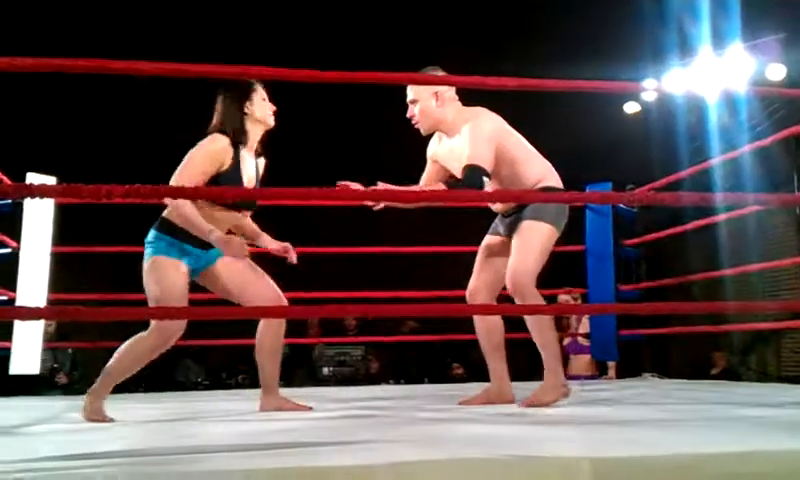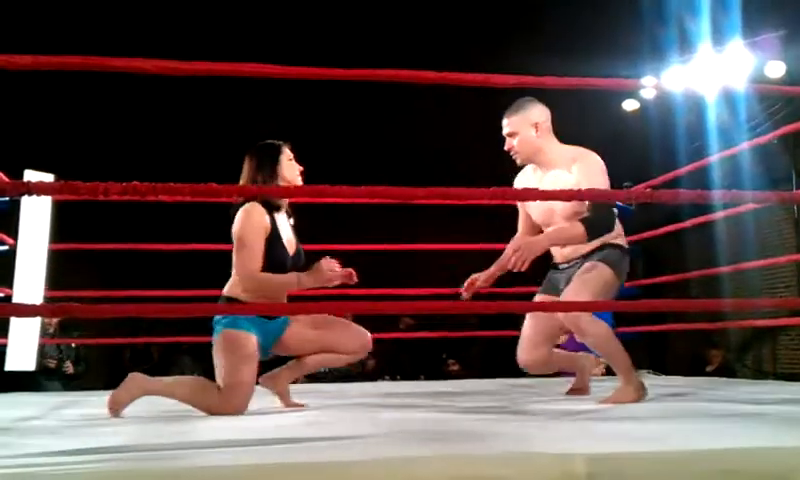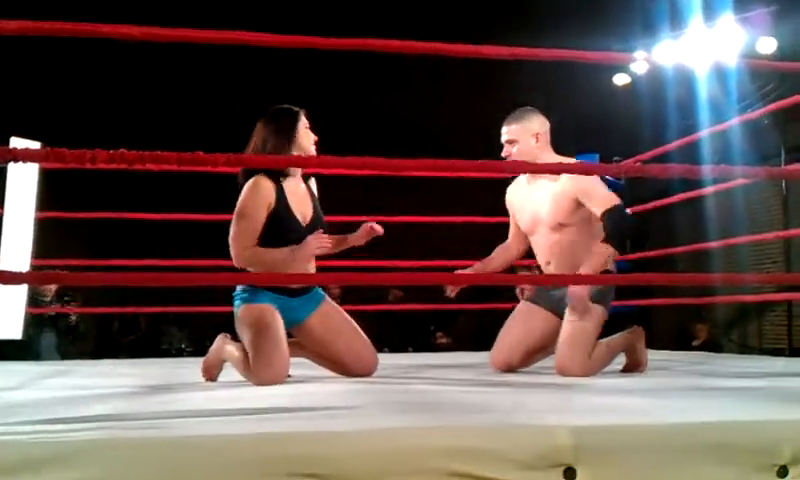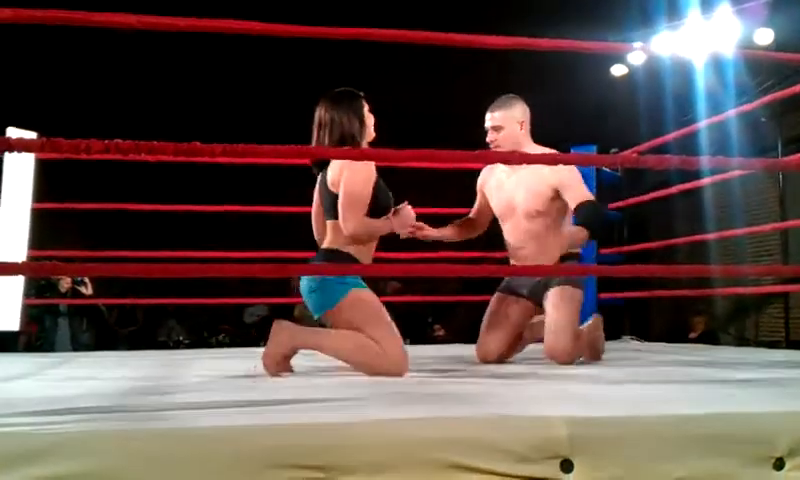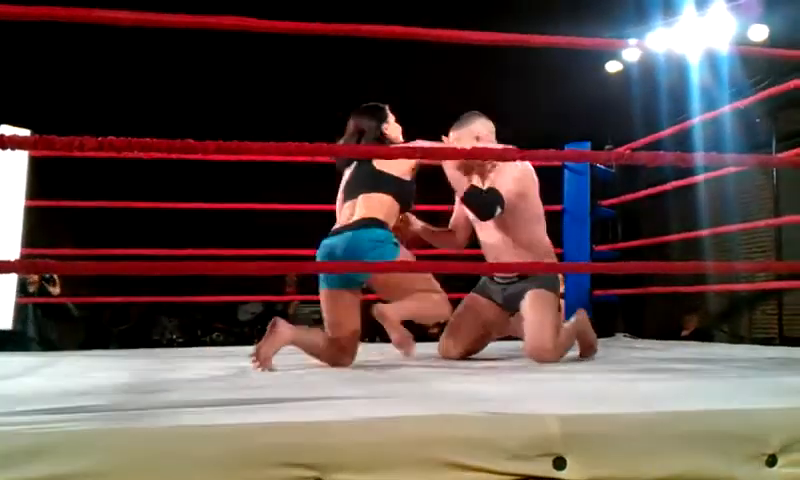
dt=1s
person 1, frame 1
left shoulder: (259, 158)
right shoulder: (220, 146)
right elbow: (174, 194)
left wrist: (267, 242)
right wrist: (213, 232)
left hip: (209, 250)
right hip: (171, 242)
left knee: (274, 303)
right knee: (168, 328)
left ankle: (271, 396)
right ankle: (96, 395)
person 1, frame 2
left shoulder: (285, 218)
right shoulder: (254, 213)
right elbow: (249, 280)
left wrist: (327, 278)
right wrist: (308, 278)
left hip: (277, 321)
right hip: (240, 319)
left knee: (361, 341)
right knee: (230, 404)
left ankle: (280, 377)
right ankle: (145, 384)
person 1, frame 3
left shoulder: (308, 183)
right shoulder: (262, 186)
right elbow: (240, 256)
left wrist: (353, 239)
right wrist: (296, 253)
left hip: (307, 295)
right hip: (261, 295)
left knee: (366, 364)
right knee: (270, 374)
left ankle: (288, 347)
right ankle: (226, 348)
person 1, frame 4
left shoulder: (332, 164)
right shoulder: (357, 158)
right elbow: (353, 226)
left wrist: (387, 222)
right wrist: (394, 223)
left hip: (328, 276)
right hip: (335, 277)
left knee: (388, 354)
right knee: (394, 361)
left ankle: (299, 336)
right ankle: (296, 336)
person 1, frame 5
left shoulder: (353, 166)
left hip: (332, 249)
right hip: (369, 242)
left knee: (339, 355)
right knee: (438, 306)
left ankle: (286, 332)
right ankle: (392, 311)
person 2, frame 1
left shoulder: (480, 123)
right shoulder: (439, 146)
left elbow: (472, 185)
right elbow: (425, 193)
left wrist: (402, 193)
right wrist: (374, 194)
left hip: (542, 199)
right hip: (508, 213)
left knee: (519, 281)
right knee: (478, 294)
left ankle: (554, 379)
right ankle: (500, 386)
person 2, frame 2
left shoulder: (584, 162)
right shoulder: (522, 181)
left elbow: (603, 221)
right elbow: (525, 237)
left wrist: (544, 240)
right wrist: (490, 273)
left hip: (604, 257)
right hip: (561, 268)
left knee: (570, 311)
right knee: (528, 359)
left ankle: (631, 381)
right ankle: (580, 363)
person 2, frame 3
left shoulder: (574, 178)
right shoulder: (515, 192)
left elbow: (620, 225)
right elbow: (515, 245)
left wrist: (586, 276)
right wrist: (474, 271)
left hip: (588, 286)
right hip: (549, 287)
left knee: (569, 367)
right knee: (501, 361)
left ankle: (629, 339)
right ankle: (564, 340)
person 2, frame 4
left shoulder: (556, 168)
right shoulder: (489, 176)
left elbow: (593, 218)
right elbow: (475, 223)
left wrist: (557, 247)
right wrist: (434, 233)
right hip: (518, 276)
left knee: (561, 353)
right knee: (488, 353)
left ankle: (591, 329)
right ankle: (542, 327)
person 2, frame 5
left shoulder: (516, 170)
right shoulder: (468, 184)
left elbow: (485, 208)
right elbow: (454, 239)
left wrist: (450, 167)
right wrist: (419, 227)
left hip: (535, 276)
right hip: (494, 281)
left knee: (542, 352)
right knee: (450, 351)
left ankle: (577, 325)
right ankle: (513, 323)
